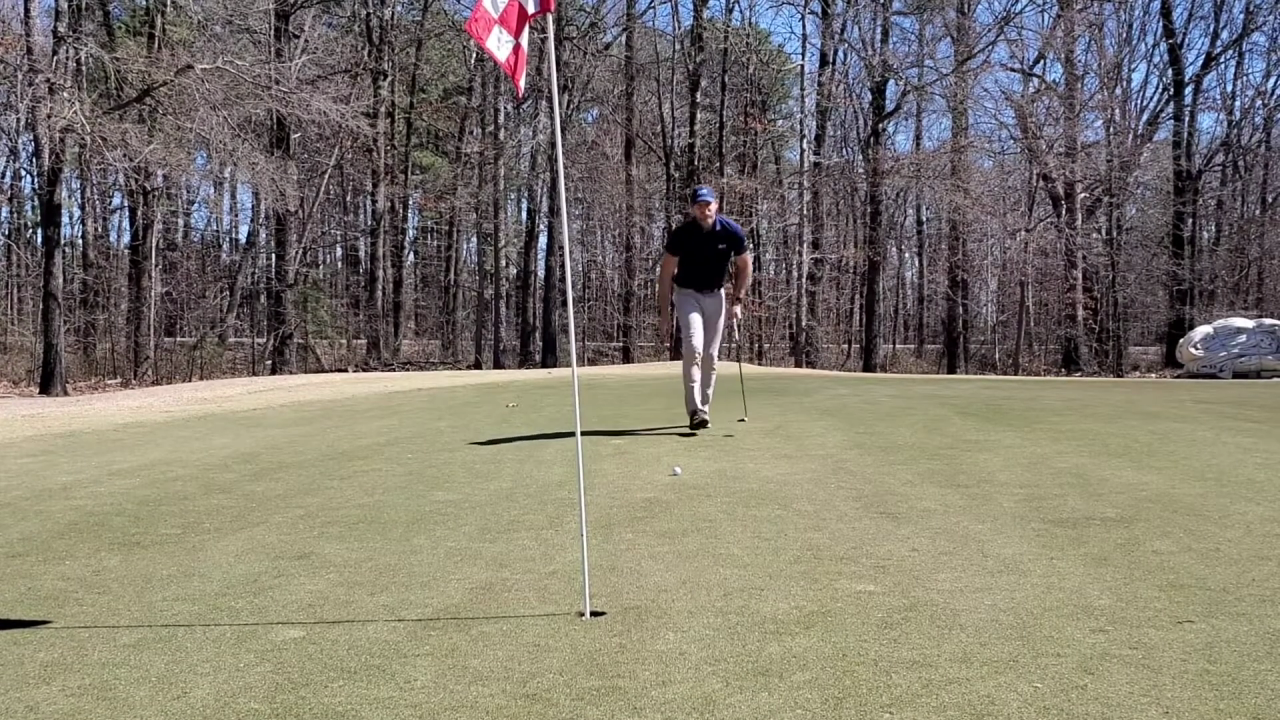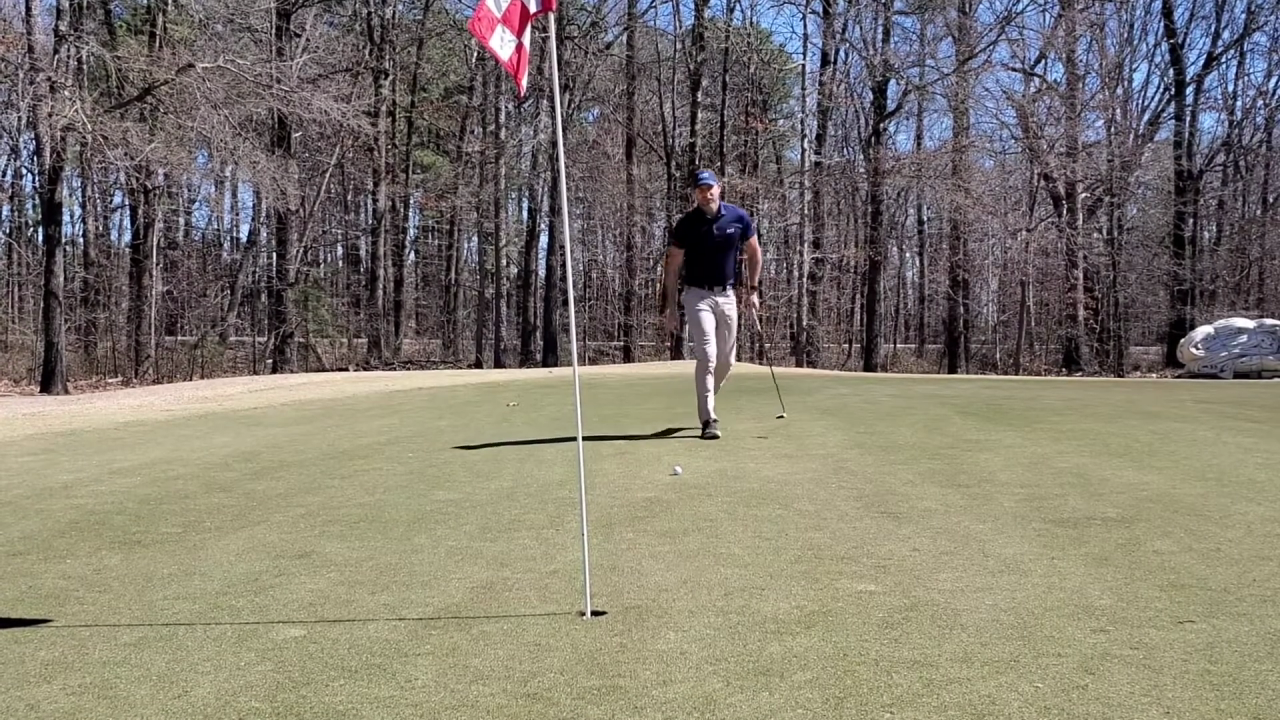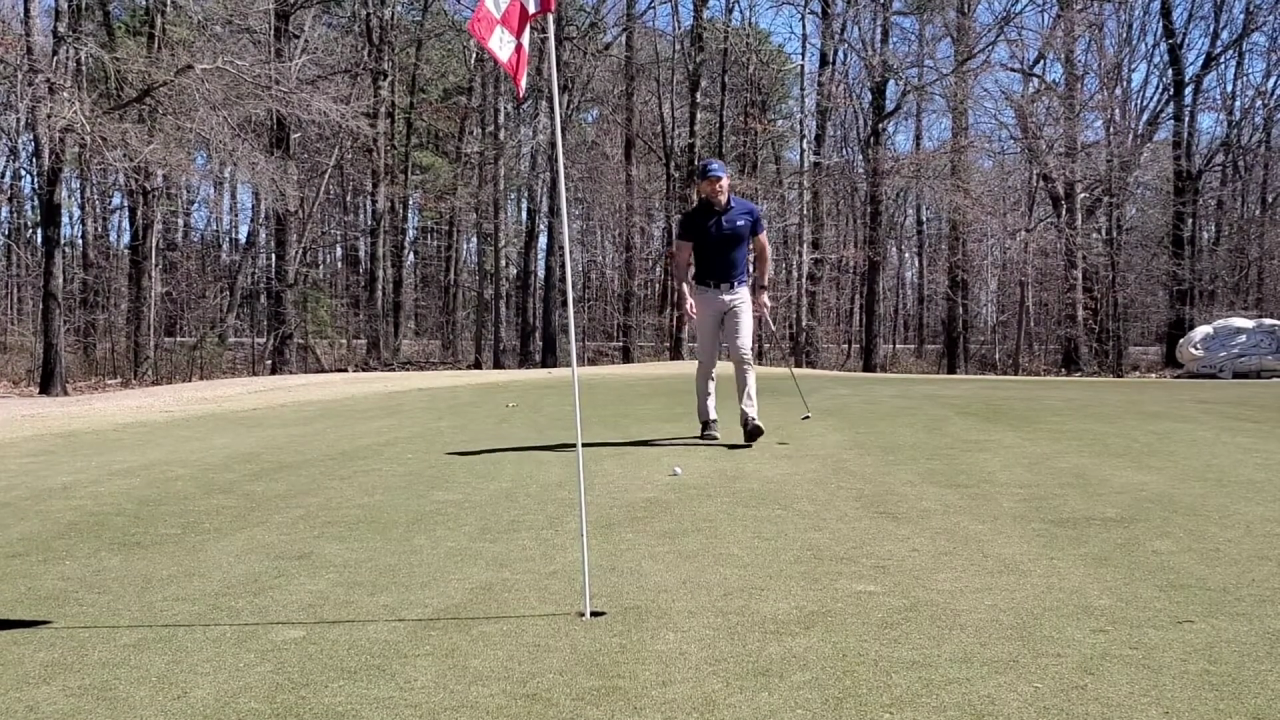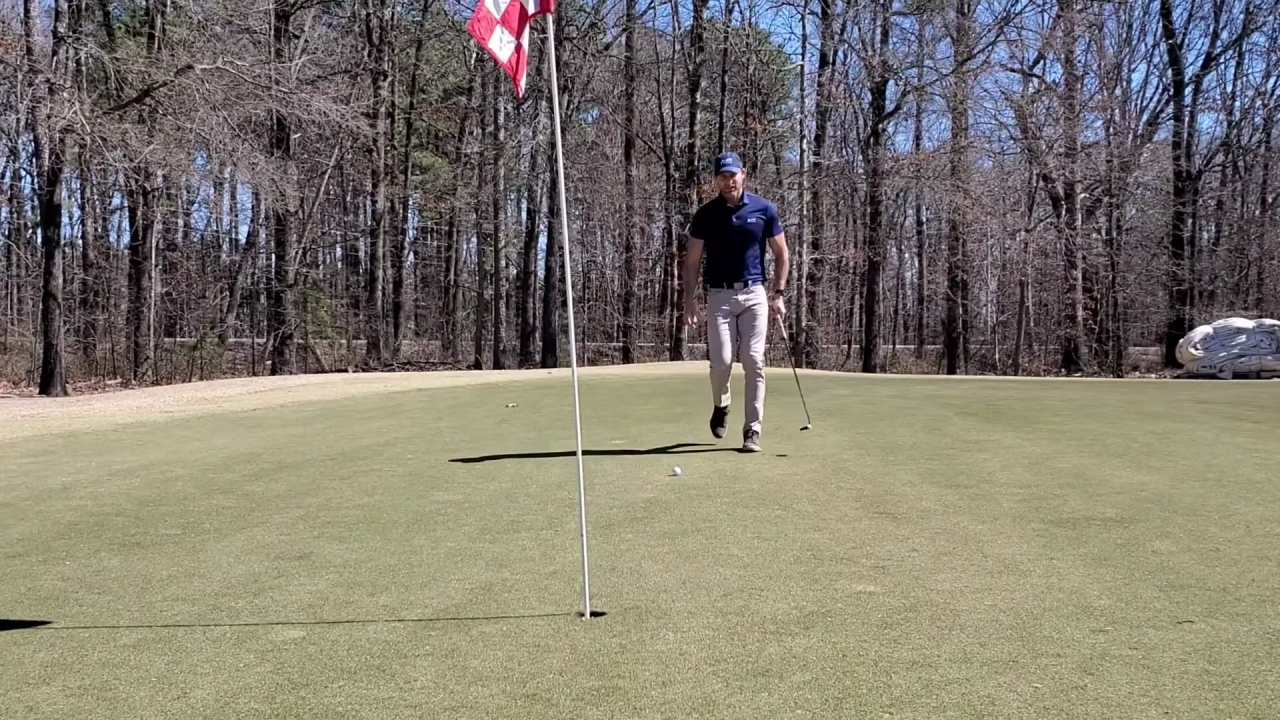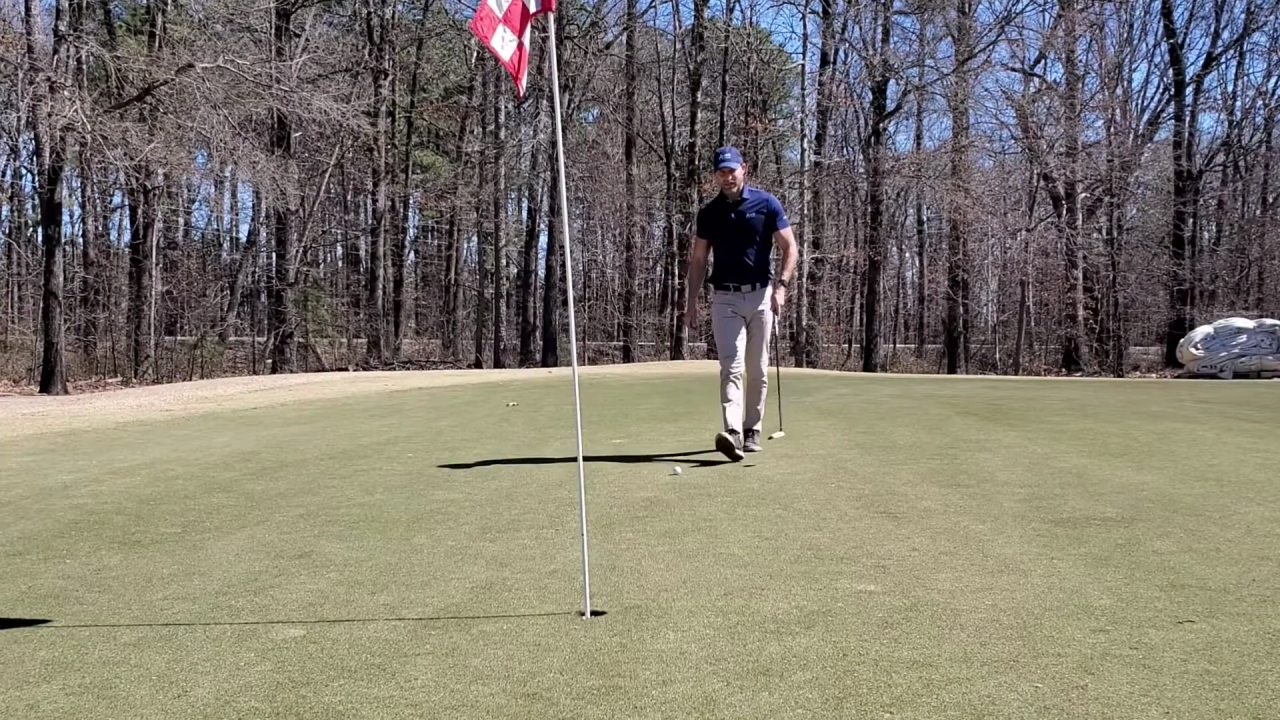
dt=0.3s
person 1, frame 1
left shoulder: (732, 231)
right shoulder: (680, 234)
left elbow: (744, 267)
right elbow: (666, 275)
left wrist: (737, 300)
right wrist: (664, 314)
left hip: (715, 295)
right hip: (687, 294)
left knee: (710, 355)
right knee: (694, 347)
left ankle: (703, 408)
right ankle: (695, 409)
person 1, frame 2
left shoulder: (739, 217)
right shoulder: (686, 225)
left elbow: (754, 253)
right elbow: (672, 267)
left wrist: (752, 289)
right wrist: (670, 308)
left hip: (728, 296)
right hip: (698, 296)
left knee: (726, 359)
right knee: (706, 356)
left ankle: (706, 399)
right ankle: (708, 420)
person 1, frame 3
left shoulder: (749, 211)
right shoulder: (693, 218)
left elbow: (762, 251)
right elbow: (681, 261)
left wrist: (762, 289)
right wrist: (685, 294)
left hip: (739, 293)
right hip: (706, 294)
left knee: (742, 355)
right knee: (707, 361)
left ankle: (750, 419)
right ankle: (708, 420)
person 1, frame 4
left shoulder: (765, 209)
right shoulder: (705, 215)
left elbow: (781, 253)
right elbow: (692, 260)
left wrist: (778, 294)
right wrist: (689, 300)
left hip: (755, 295)
right hip: (720, 296)
left knee: (753, 362)
right knee: (721, 363)
left ankle: (752, 431)
right ankle: (720, 406)
person 1, frame 5
left shoulder: (767, 203)
right shoulder: (708, 213)
left elbow: (789, 248)
right elbow: (698, 260)
left wrist: (781, 286)
right wrist: (692, 301)
left hip: (760, 296)
right hip: (725, 298)
left knee: (757, 370)
right knee: (730, 368)
left ankle: (752, 429)
right ankle: (732, 434)
